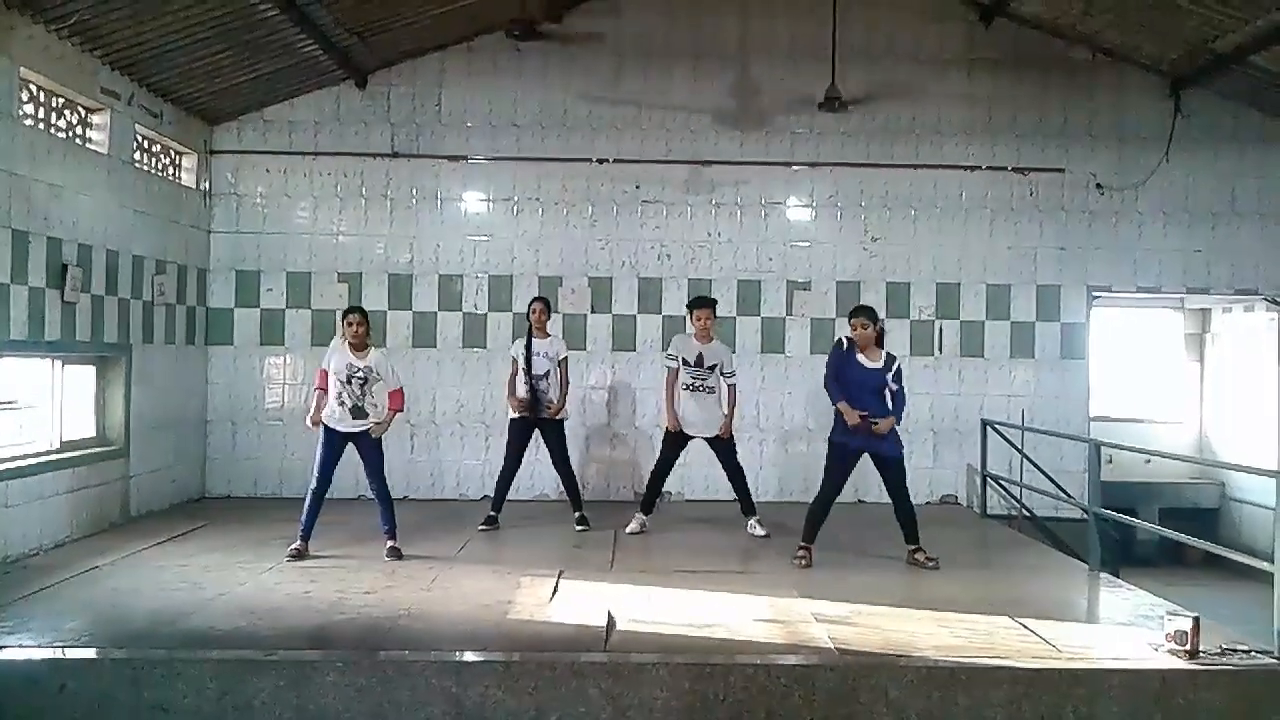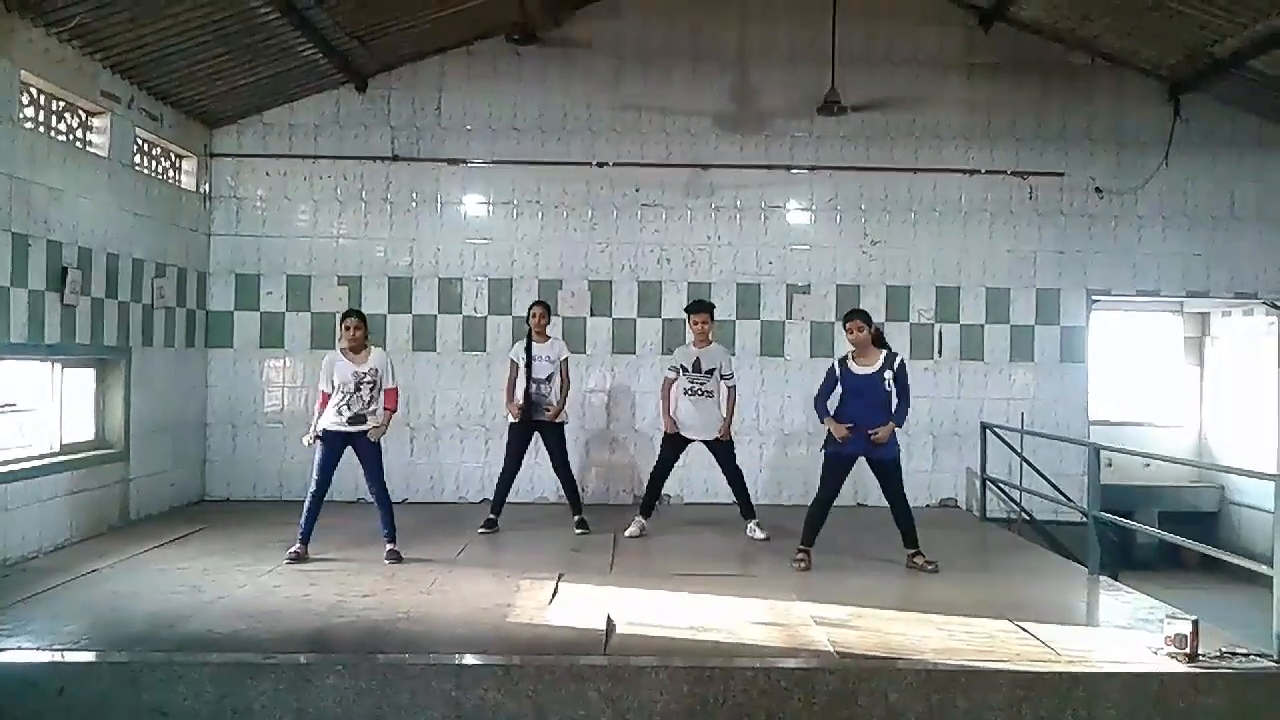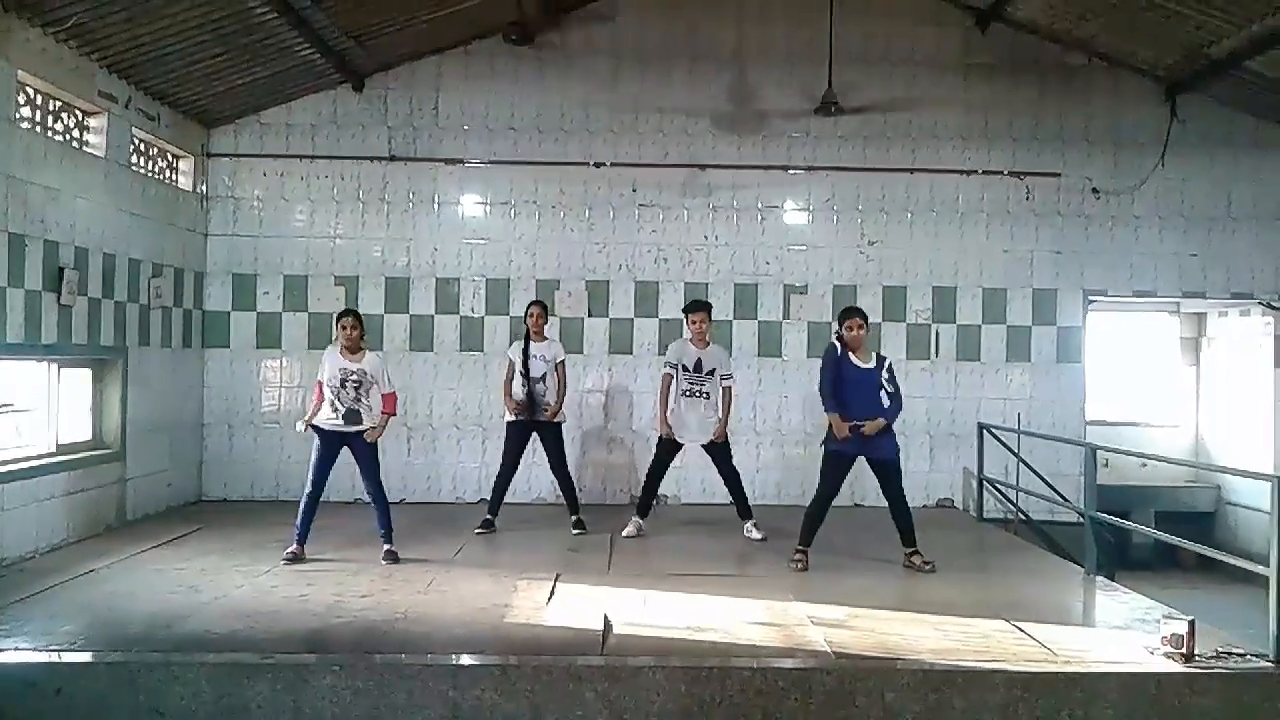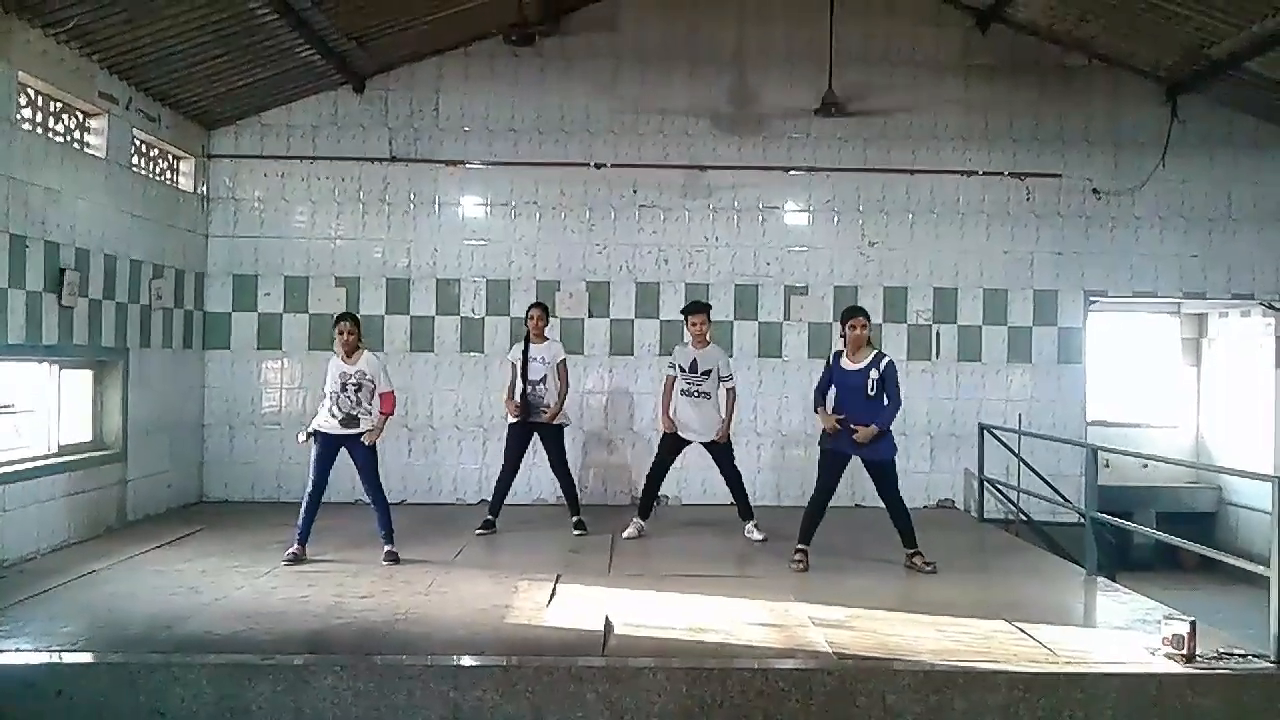
dt=0.3s
person 1, frame 1
left shoulder: (891, 362)
right shoulder: (842, 348)
left elbow: (899, 397)
right elbow: (830, 382)
left wrist: (892, 420)
right wrist: (845, 410)
left hip: (883, 435)
right hip: (847, 434)
left knee: (900, 493)
right knee: (828, 491)
left ankle: (914, 549)
right ankle: (805, 546)
person 1, frame 2
left shoulder: (893, 361)
right shoulder: (841, 365)
left elbow: (903, 399)
right elbow: (820, 398)
left wrist: (891, 426)
right wrist: (831, 424)
left hip: (881, 439)
right hip: (844, 439)
left knee: (897, 497)
right knee: (825, 495)
left ankle: (914, 553)
right ankle: (804, 549)
person 1, frame 3
left shoulder: (881, 362)
right shoulder: (836, 352)
left elbow: (895, 400)
right elbow: (825, 387)
left wrist: (881, 423)
right wrist: (834, 421)
left hip: (880, 437)
right hip: (843, 437)
left knee: (896, 496)
right knee: (825, 494)
left ankle: (911, 552)
right ankle: (801, 549)
person 1, frame 4
left shoulder: (882, 361)
right shoulder: (835, 359)
left elbow: (894, 401)
right elbow: (821, 390)
left wrist: (873, 429)
right wrist: (823, 414)
left hip: (875, 439)
right hip: (837, 436)
left knee: (892, 496)
right knee: (822, 493)
left ankle: (912, 553)
right ankle: (801, 549)
person 2, frame 1
left shoulder: (379, 357)
right shoulder: (336, 346)
left elbow: (396, 394)
right elbow: (323, 376)
left wrist: (385, 423)
right wrist: (315, 410)
left hip: (366, 429)
right hip: (333, 426)
left knee: (378, 484)
right knee: (318, 484)
left ankle: (391, 540)
right ankle: (302, 541)
person 2, frame 2
left shoulder: (379, 357)
right shoulder: (332, 359)
left elbow: (390, 395)
right elbow: (324, 398)
left wrist: (383, 426)
right wrist: (313, 428)
left hip: (366, 432)
right hip: (332, 430)
left knee: (378, 488)
right knee: (317, 488)
left ankle: (391, 544)
right ankle: (301, 544)
person 2, frame 3
left shoulder: (374, 360)
right shoulder: (329, 354)
left elbow: (389, 398)
right elbow: (321, 389)
left wrist: (380, 427)
right wrist: (309, 416)
left hip: (361, 432)
right hip: (327, 429)
left knee: (374, 488)
right knee: (313, 487)
left ankle: (388, 544)
right ankle: (298, 544)
person 2, frame 4
left shoulder: (371, 361)
right shoulder: (333, 362)
left elbow: (388, 398)
left wrist: (377, 429)
right wrist: (309, 426)
left hip: (359, 434)
right hip: (325, 431)
left knee: (373, 488)
right knee: (314, 489)
left ankle: (388, 545)
right ankle: (299, 546)
person 3, frame 1
left shoulder: (722, 351)
right shoulder: (679, 342)
left elbow: (731, 387)
right elbow: (671, 379)
left wrist: (729, 420)
right wrist: (670, 414)
left hip: (715, 423)
right hip: (682, 421)
left knee: (734, 469)
right knee: (662, 467)
left ankle: (752, 518)
right ankle: (642, 515)
person 3, frame 2
left shoulder: (721, 353)
right shoulder: (680, 352)
left elbow: (731, 389)
right elbow: (667, 386)
left wrist: (727, 423)
right wrist: (666, 417)
left hip: (714, 426)
right hip: (680, 425)
left knee: (732, 472)
right knee: (660, 470)
left ankle: (751, 521)
right ankle: (642, 518)
person 3, frame 3
left shoulder: (720, 354)
right shoulder: (676, 348)
left elbow: (727, 390)
right elbow: (666, 384)
left wrist: (723, 424)
right wrist: (662, 420)
left hip: (710, 427)
right hip: (676, 426)
left knee: (729, 472)
right knee: (656, 470)
left ankle: (748, 521)
right ankle: (638, 518)
person 3, frame 4
left shoulder: (719, 354)
right shoulder: (679, 351)
left elbow: (730, 390)
right elbow: (669, 384)
left wrist: (726, 425)
right wrist: (664, 415)
left hip: (712, 427)
right hip: (678, 425)
left knee: (731, 473)
right knee: (657, 471)
left ankle: (749, 522)
right ankle: (640, 520)
person 4, frame 1
left shoulder: (557, 344)
right shoulder: (520, 344)
left elbow: (564, 379)
right elbow: (513, 375)
left wrist: (561, 404)
right wrist: (511, 398)
left hip: (550, 413)
right hip: (522, 412)
left knee: (562, 463)
right knee: (510, 463)
left ankle: (578, 512)
right ankle: (493, 513)
person 4, frame 2
left shoulder: (558, 346)
right shoulder: (520, 347)
left elbow: (565, 380)
right elbow: (512, 379)
left wrist: (560, 406)
right wrist: (509, 403)
left hip: (550, 416)
right hip: (522, 415)
left knee: (562, 466)
right knee: (510, 467)
left ankle: (578, 515)
right ankle: (493, 517)
person 4, frame 3
left shoulder: (555, 347)
right shoulder: (517, 346)
left elbow: (561, 381)
right elbow: (508, 378)
left wrist: (558, 405)
right wrist: (507, 399)
left hip: (548, 416)
right hip: (519, 415)
left knee: (559, 466)
right knee: (507, 466)
left ankle: (575, 515)
right ankle: (490, 517)
person 4, frame 4
left shoulder: (555, 348)
right shoulder: (518, 349)
left elbow: (564, 382)
right elbow: (513, 381)
left wrist: (558, 407)
right wrist: (508, 401)
left hip: (549, 417)
right hip: (521, 417)
left knee: (560, 468)
right knee: (509, 468)
left ankle: (576, 517)
right ankle: (491, 517)
